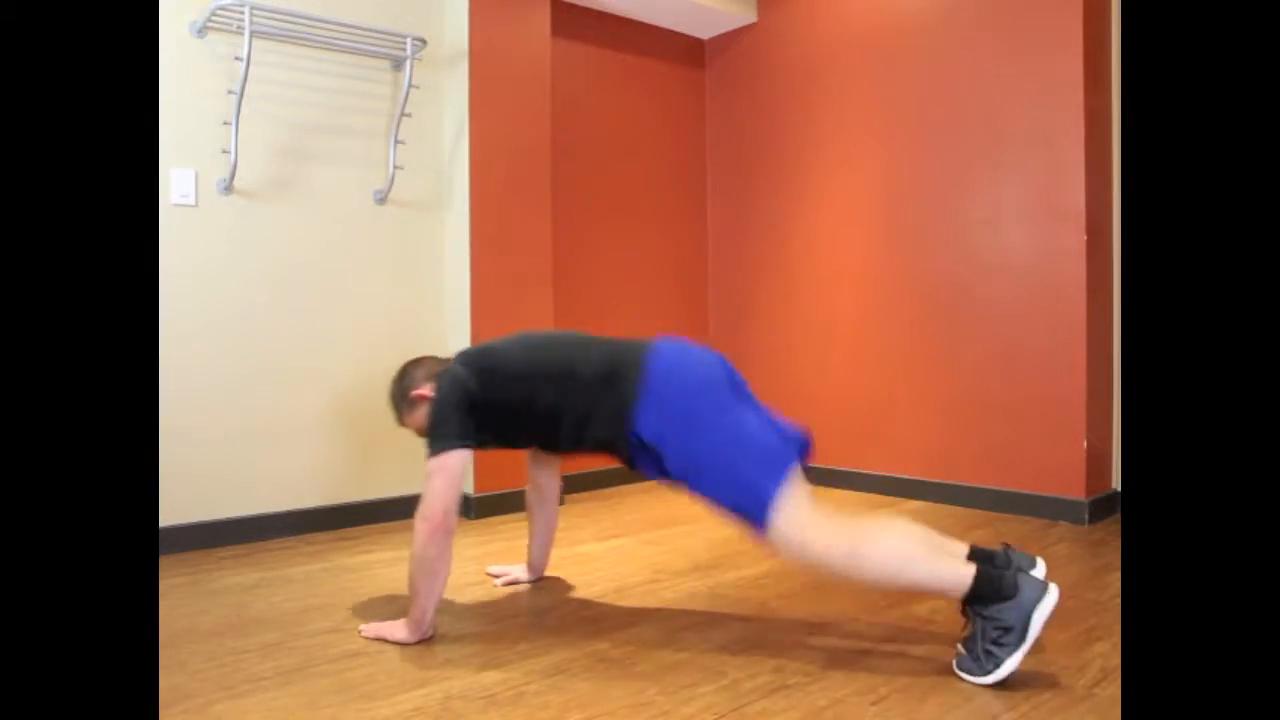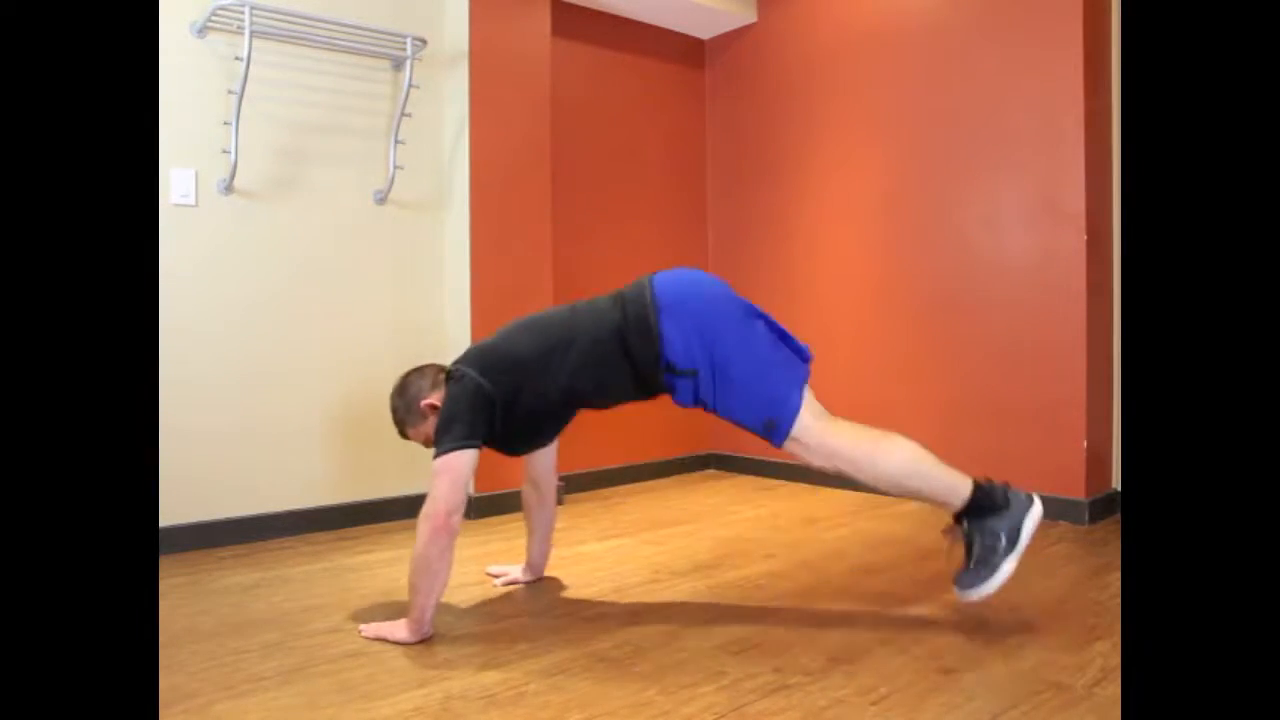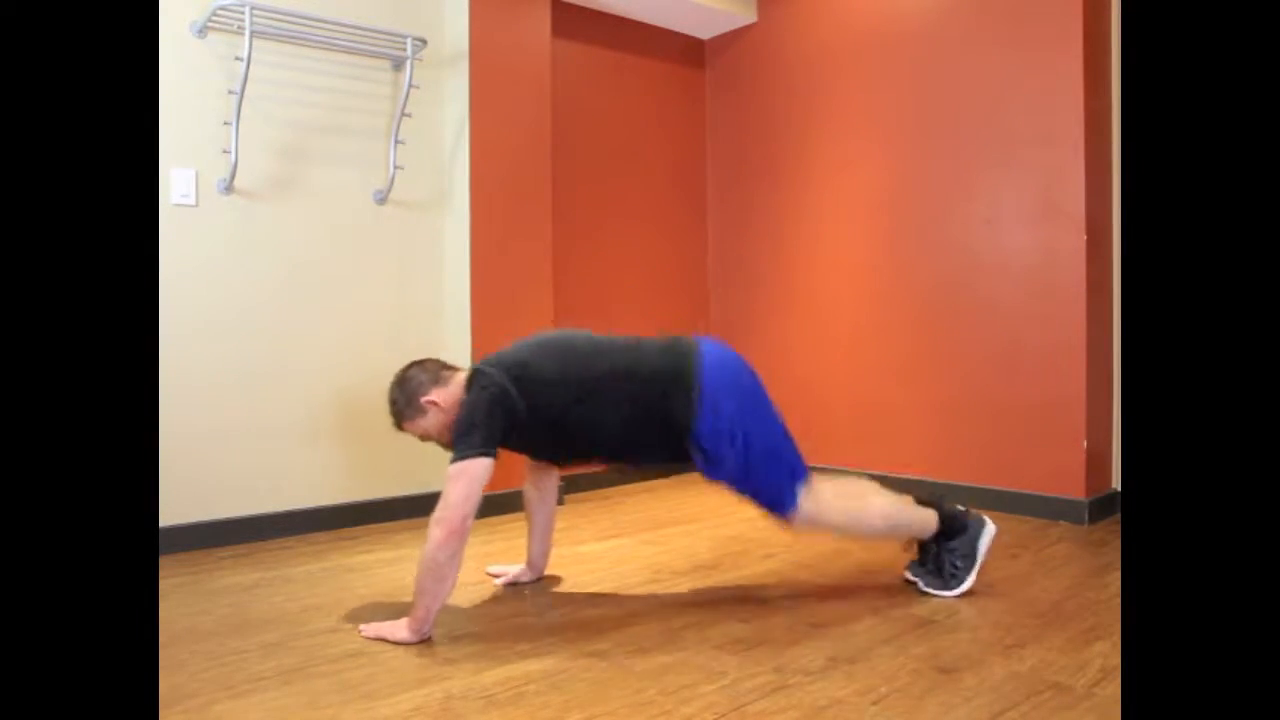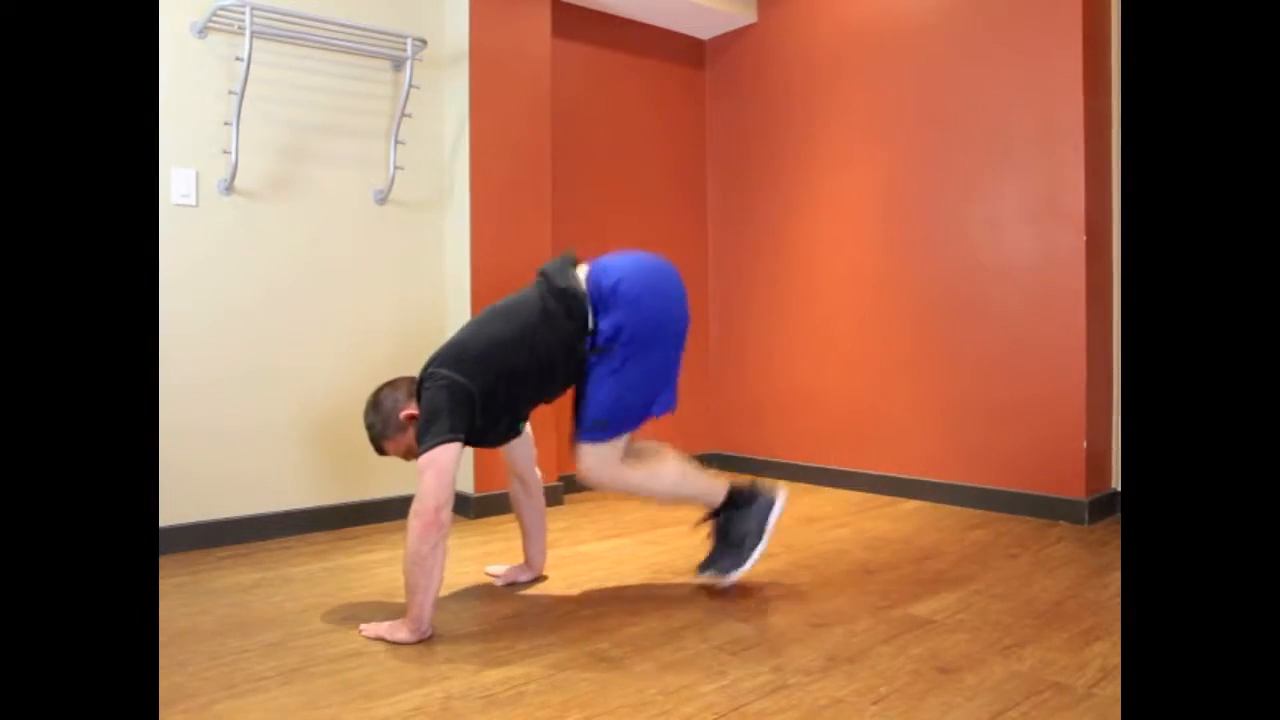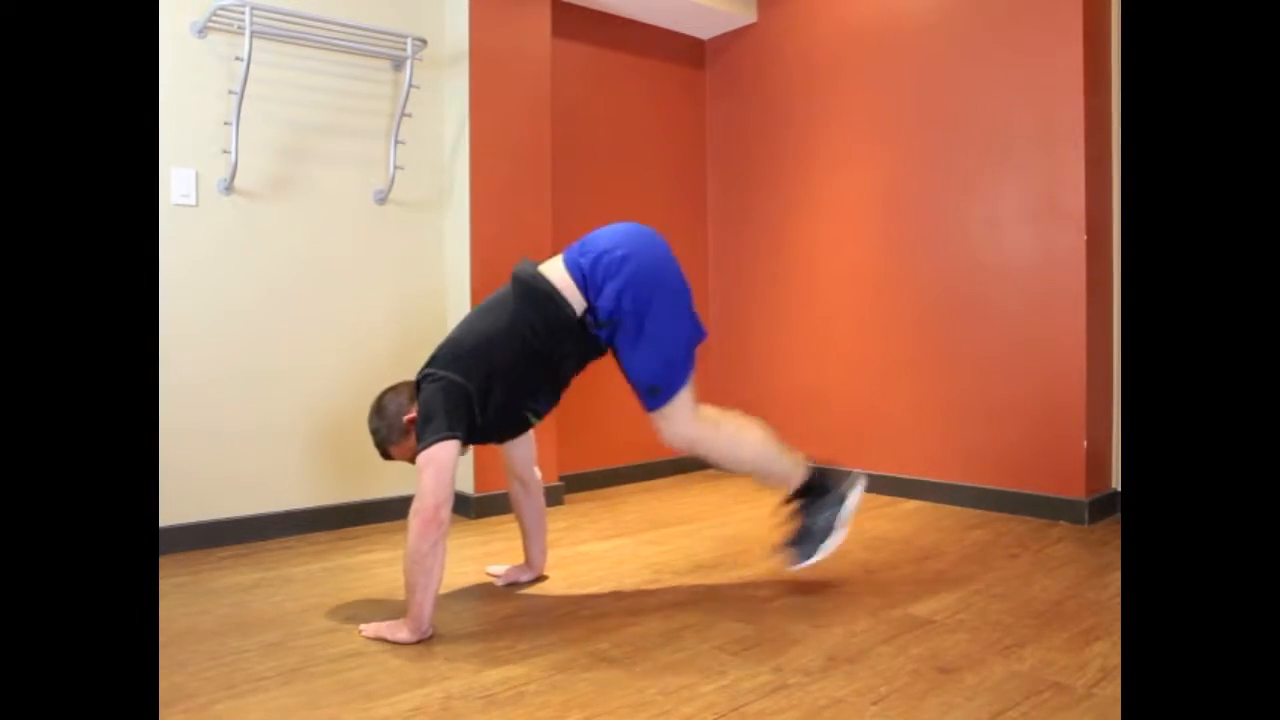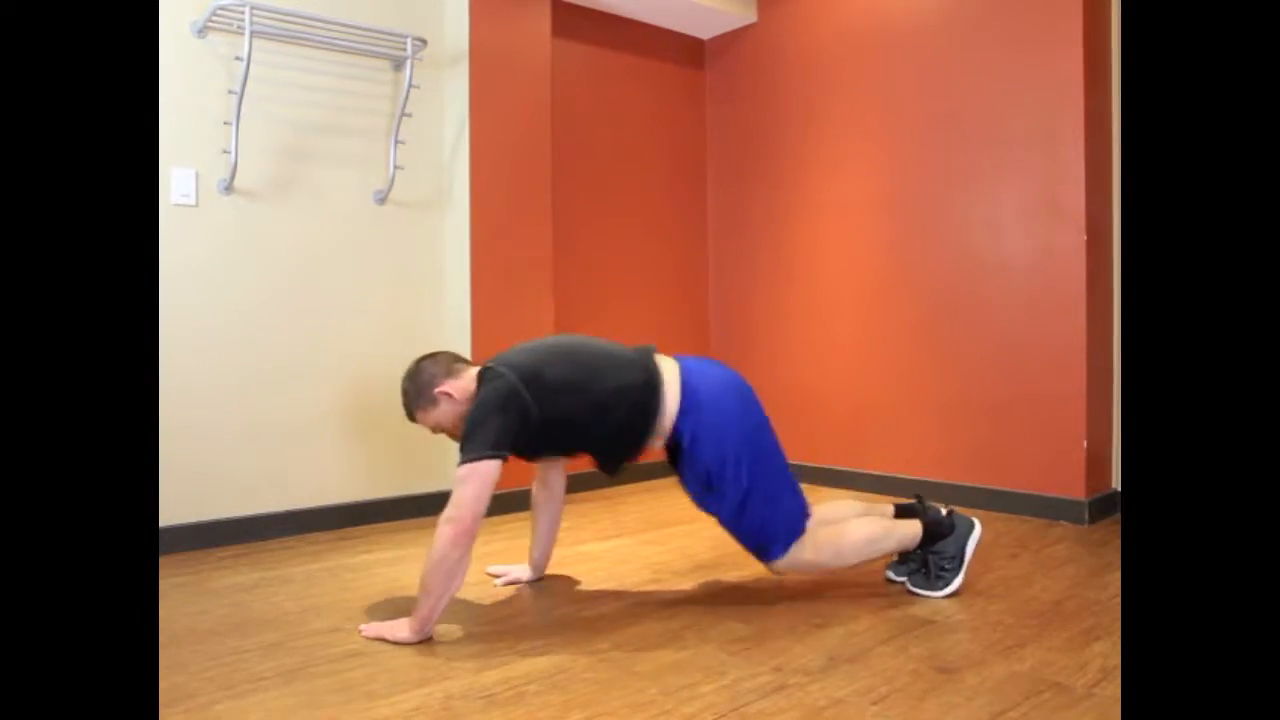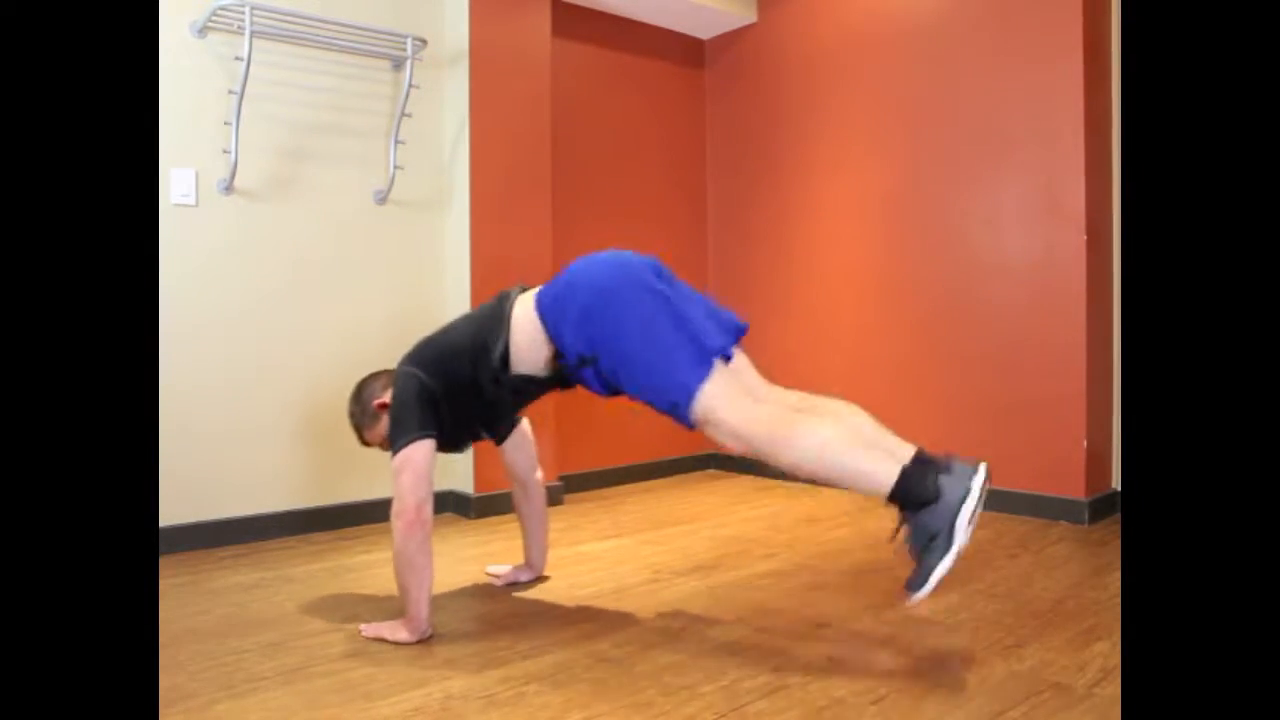
dt=0.4s
person 1, frame 1
left shoulder: (458, 390)
right shoulder: (505, 376)
left elbow: (436, 514)
right elbow: (545, 467)
left wrist: (416, 622)
right wrist: (533, 565)
left hip: (671, 403)
right hip: (686, 377)
left knee: (801, 537)
right knee: (803, 528)
left ankle: (999, 590)
right ankle: (991, 565)
person 1, frame 2
left shoulder: (467, 393)
right shoulder: (506, 383)
left elbow: (441, 516)
right elbow: (541, 474)
left wrist: (417, 623)
right wrist: (533, 565)
left hip: (678, 316)
right hip: (679, 313)
left knee: (814, 438)
right knee: (813, 434)
left ankle: (990, 506)
right ankle: (984, 508)
person 1, frame 3
left shoulder: (483, 405)
right shoulder: (507, 392)
left elbow: (452, 524)
right elbow: (543, 470)
left wrist: (417, 623)
right wrist: (534, 565)
left hip: (710, 391)
right hip: (699, 381)
left knee: (802, 507)
right knee: (797, 492)
left ankle: (955, 527)
right ankle: (939, 521)
person 1, frame 4
left shoulder: (443, 394)
right shoulder: (476, 385)
left elbow: (431, 513)
right elbow: (523, 472)
left wrist: (414, 622)
right wrist: (532, 562)
left hip: (631, 296)
right hip: (631, 298)
left knee: (597, 464)
right knee: (609, 451)
left ankle: (739, 501)
right ankle: (736, 501)
person 1, frame 5
left shoulder: (442, 394)
right shoulder: (475, 394)
left elbow: (431, 510)
right elbow: (524, 473)
left wrist: (414, 623)
right wrist: (533, 564)
left hip: (619, 265)
right hip: (611, 272)
left knee: (676, 428)
right knee: (679, 414)
left ankle: (817, 491)
right ankle: (812, 484)
person 1, frame 6
left shoulder: (494, 402)
right shoulder: (516, 388)
left elbow: (462, 521)
right elbow: (551, 469)
left wrist: (420, 623)
right wrist: (536, 566)
left hip: (710, 418)
right hip: (700, 402)
left knee: (793, 550)
right knee: (793, 527)
left ankle: (940, 528)
right ankle: (911, 518)
person 1, frame 7
left shoulder: (414, 389)
right shoulder: (475, 389)
left elbow: (411, 508)
right elbow: (524, 469)
left wrist: (413, 620)
right wrist: (531, 562)
left hip: (596, 301)
right hip: (625, 288)
left knee: (740, 419)
right knee: (759, 401)
left ankle: (926, 491)
right ankle: (932, 482)
